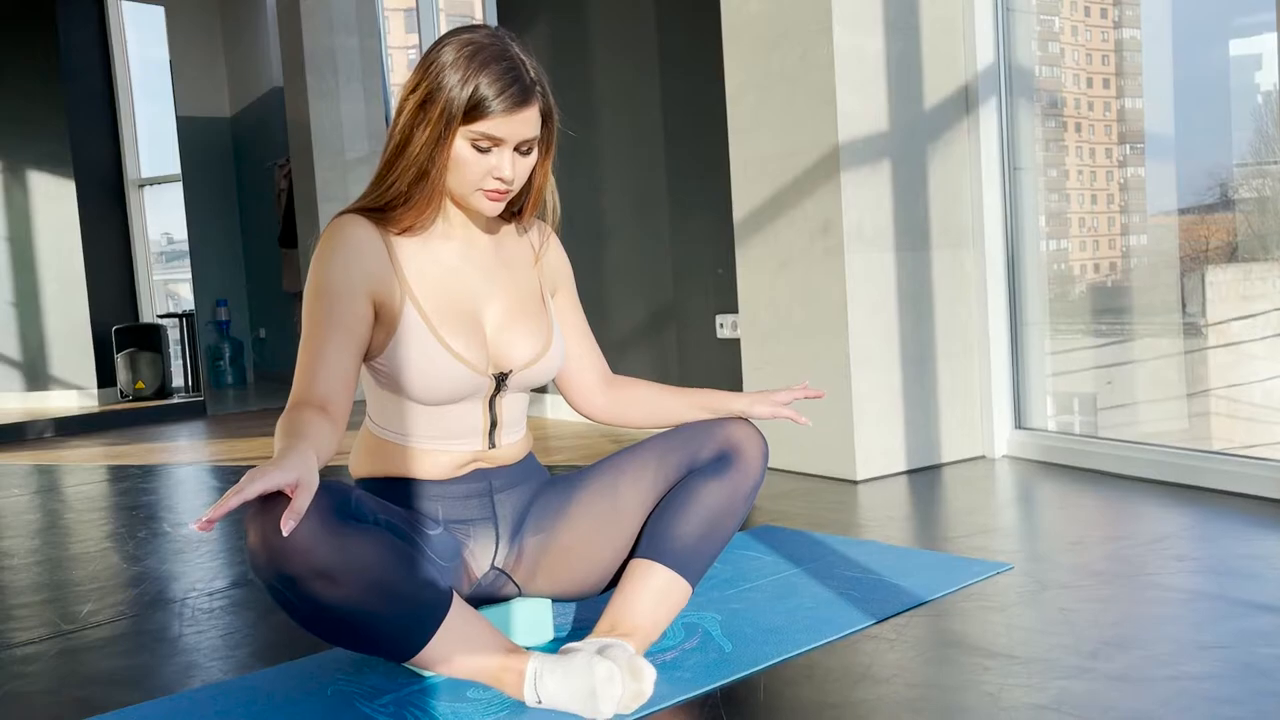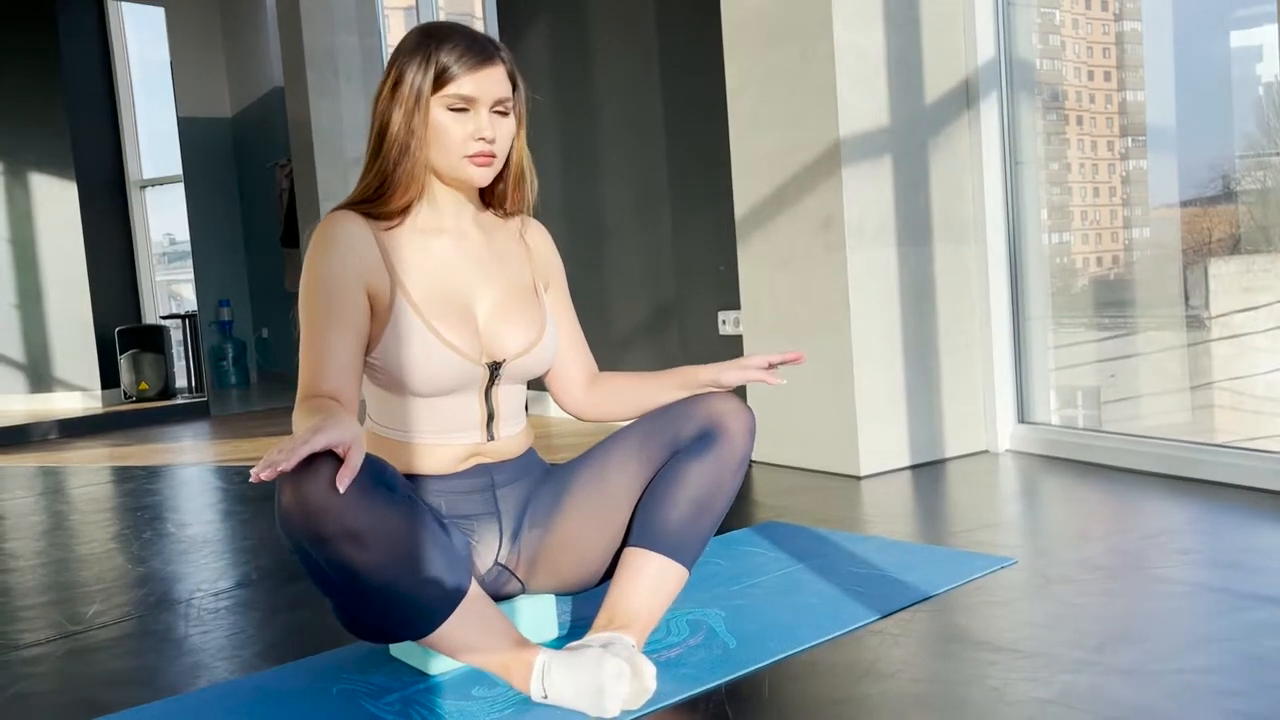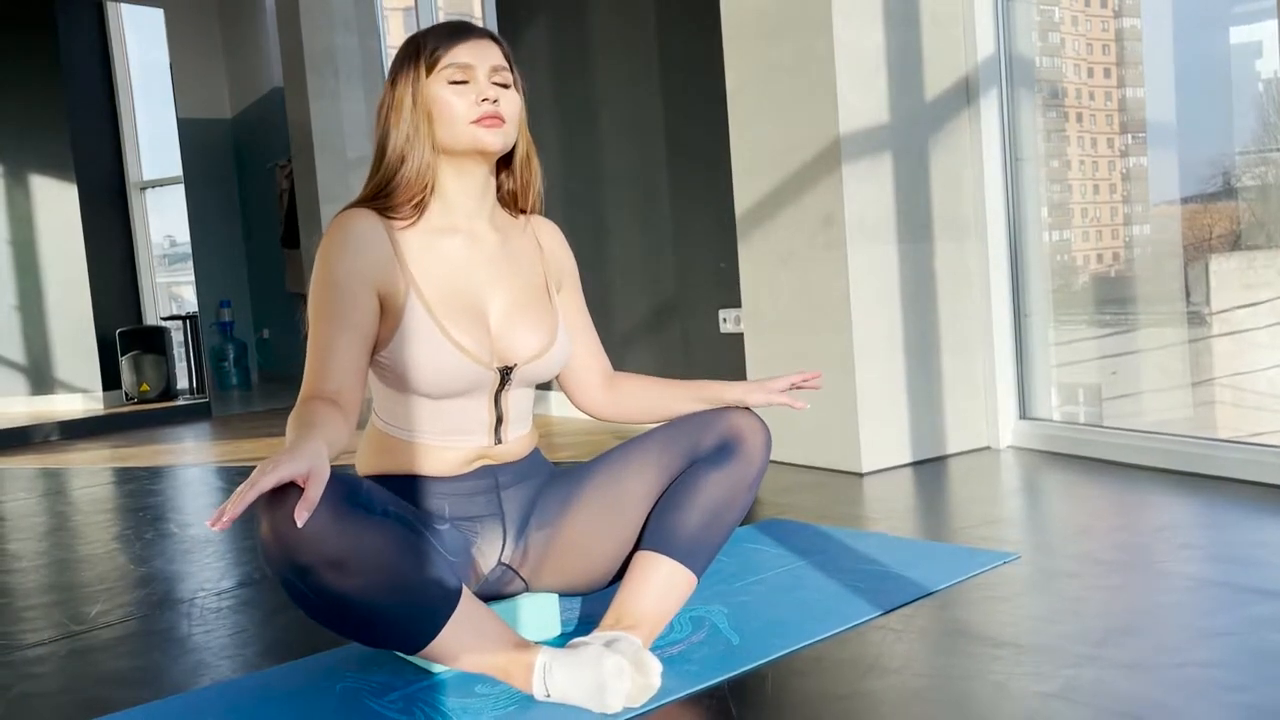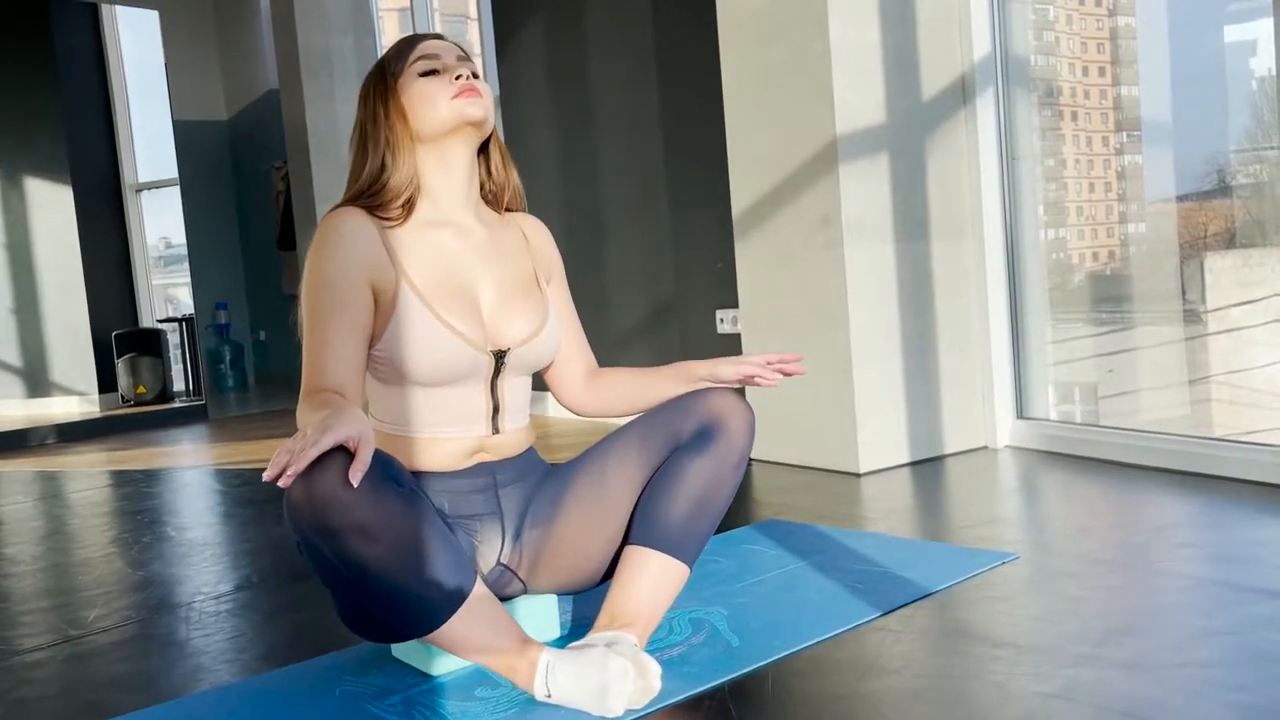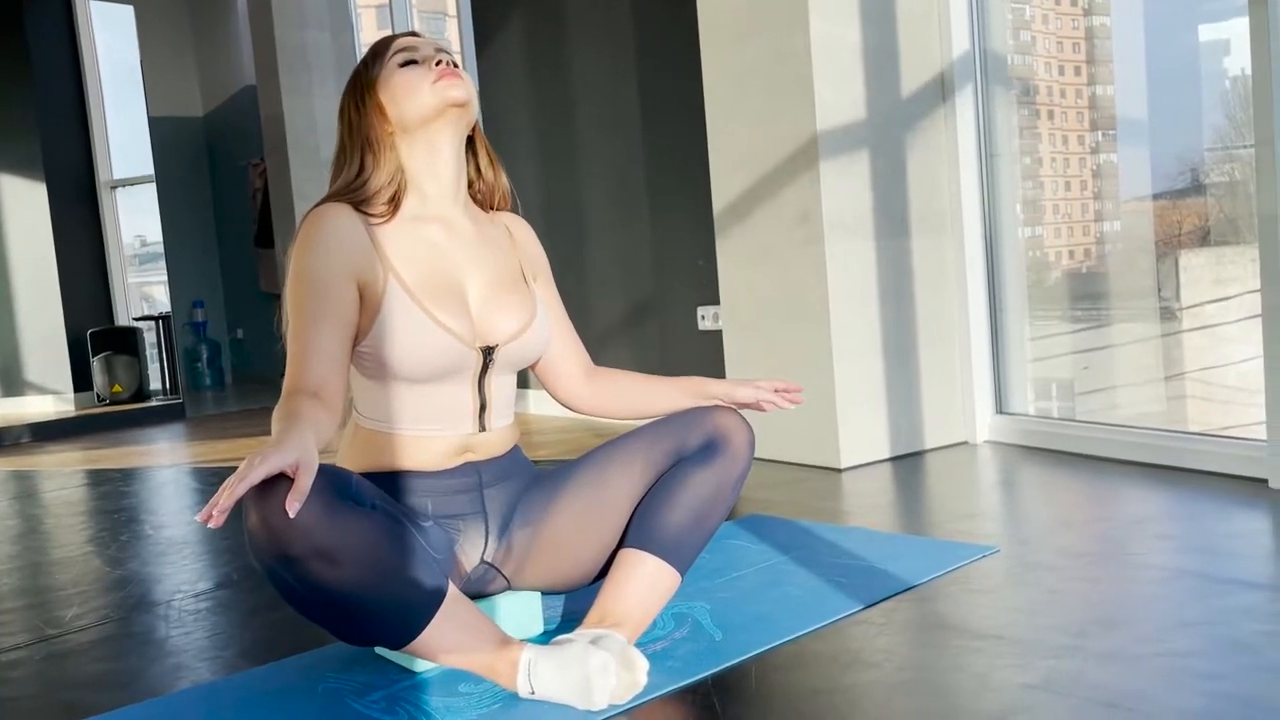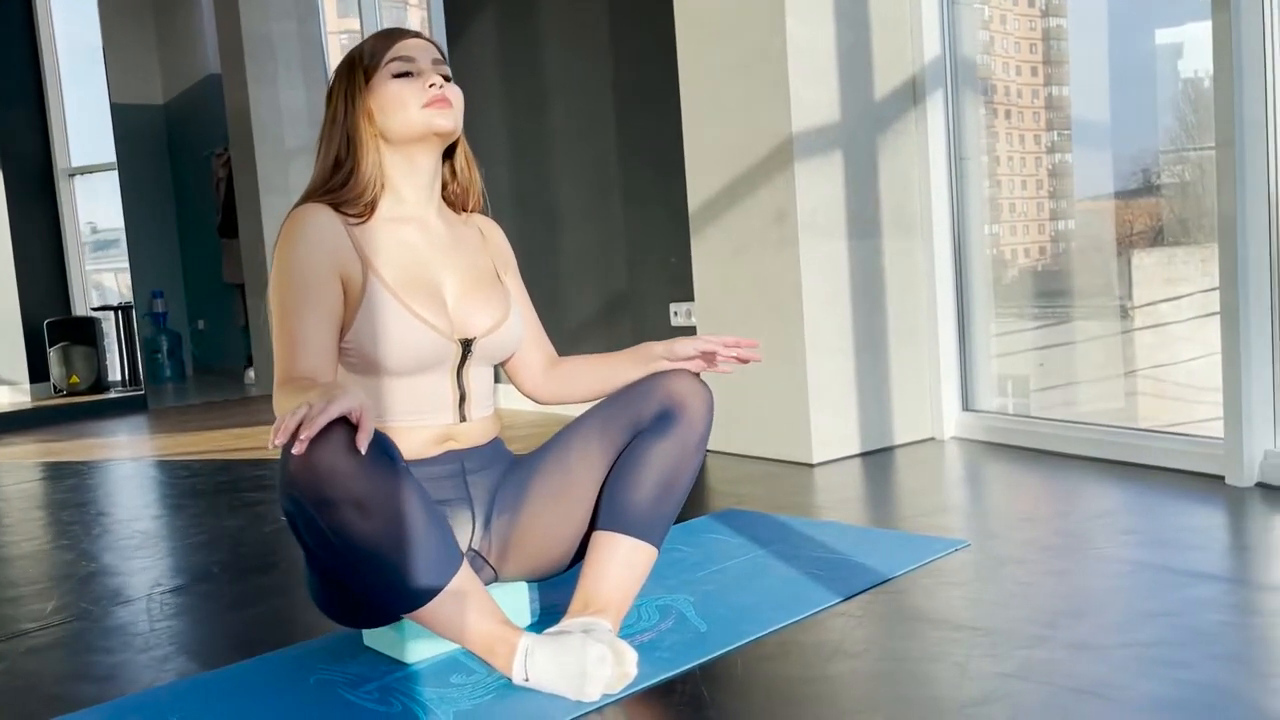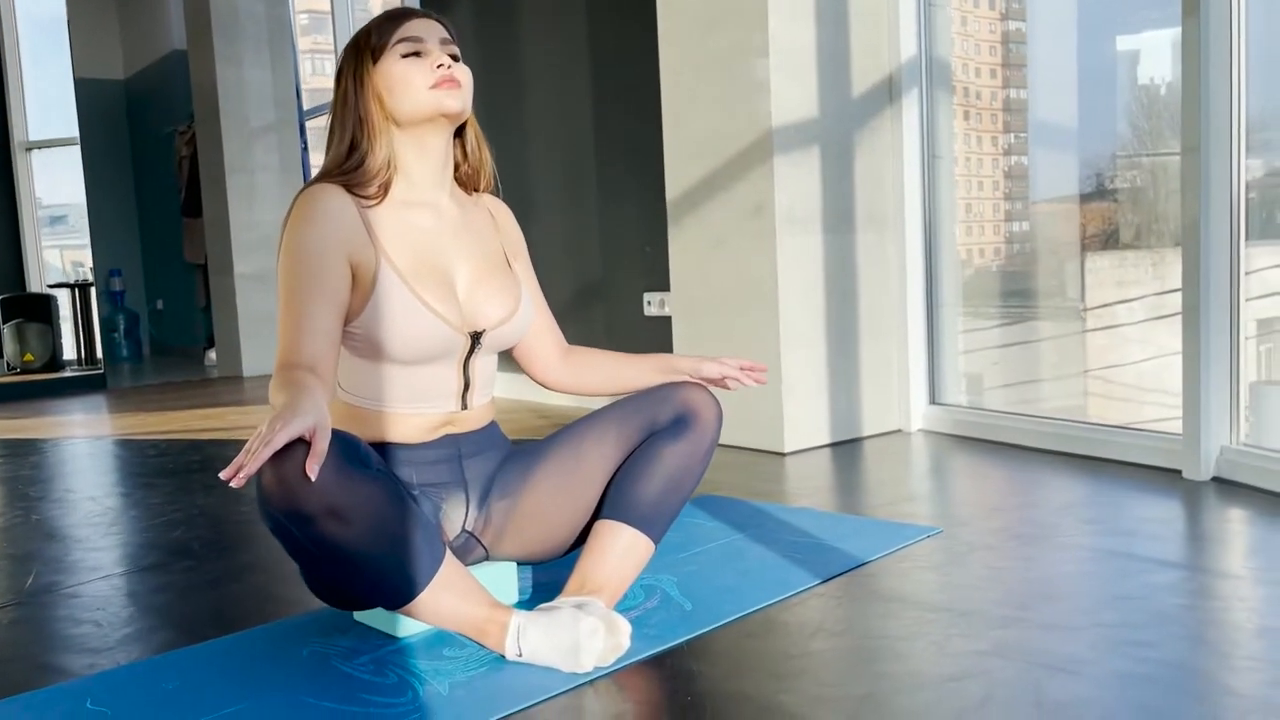
dt=0.7s
person 1, frame 1
left shoulder: (536, 246)
right shoulder: (361, 244)
left elbow: (598, 391)
right elbow: (318, 401)
left wrist: (733, 400)
right wrist: (299, 455)
left hip: (524, 513)
right hip: (411, 529)
left knee: (731, 447)
right knee: (287, 532)
left ankle: (611, 652)
person 1, frame 2
left shoulder: (528, 240)
right shoulder: (353, 240)
left elbow: (583, 389)
right elbow: (323, 397)
left wrist: (710, 373)
right wrist: (332, 426)
left hip: (528, 508)
right hip: (415, 530)
left knee: (720, 421)
right knee: (319, 492)
left ankle: (615, 646)
person 1, frame 3
left shoulder: (541, 241)
right shoulder: (365, 238)
left elbow: (598, 388)
right elbow: (330, 397)
left wrist: (733, 391)
right wrist: (309, 444)
left hip: (530, 508)
right hip: (415, 525)
left knee: (735, 436)
right knee: (300, 521)
left ankle: (617, 645)
person 1, frame 4
left shoulder: (528, 237)
right shoulder: (356, 235)
left elbow: (582, 386)
right elbow: (328, 392)
left wrist: (711, 369)
right wrist: (340, 419)
left hip: (531, 507)
right hip: (418, 529)
left knee: (719, 416)
right knee: (328, 487)
left ankle: (617, 644)
person 1, frame 5
left shoulder: (513, 236)
right shoulder: (342, 231)
left elbow: (578, 381)
right elbow: (313, 392)
left wrist: (711, 388)
right wrist: (296, 438)
left hip: (513, 505)
right hip: (398, 524)
left knee: (718, 434)
right knee: (287, 512)
left ankle: (602, 641)
right ankle: (516, 665)
person 1, frame 6
left shoulder: (484, 235)
right shoulder: (322, 230)
left elbow: (544, 375)
right elbow: (296, 387)
left wrist: (661, 352)
right wrist: (330, 396)
left hip: (496, 499)
right hip: (389, 524)
left knee: (678, 397)
right knee: (324, 459)
left ankle: (590, 629)
right ankle: (517, 650)
person 1, frame 7
left shoulder: (492, 217)
right shoulder: (333, 211)
left elbow: (554, 360)
right elbow: (300, 366)
left wrist: (677, 365)
right wrist: (305, 402)
left hip: (492, 481)
right hip: (381, 501)
left knee: (688, 409)
right knee: (295, 473)
left ankle: (582, 608)
right ankle: (506, 629)
